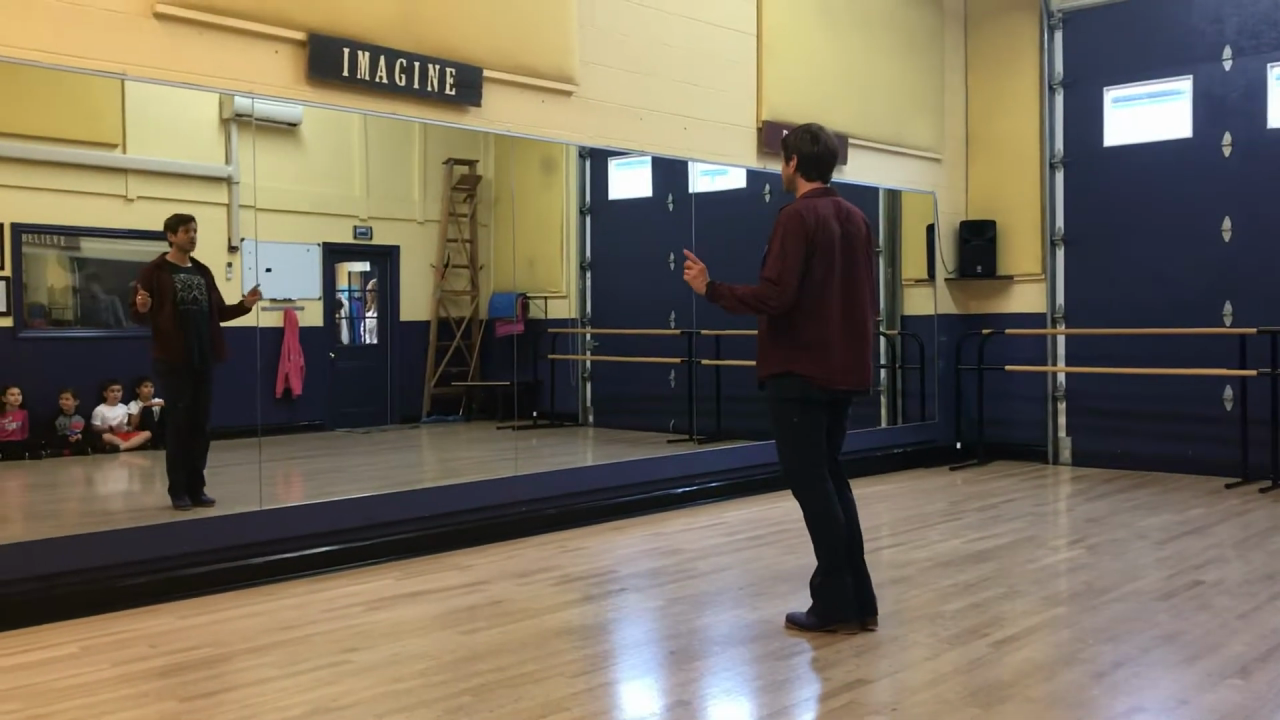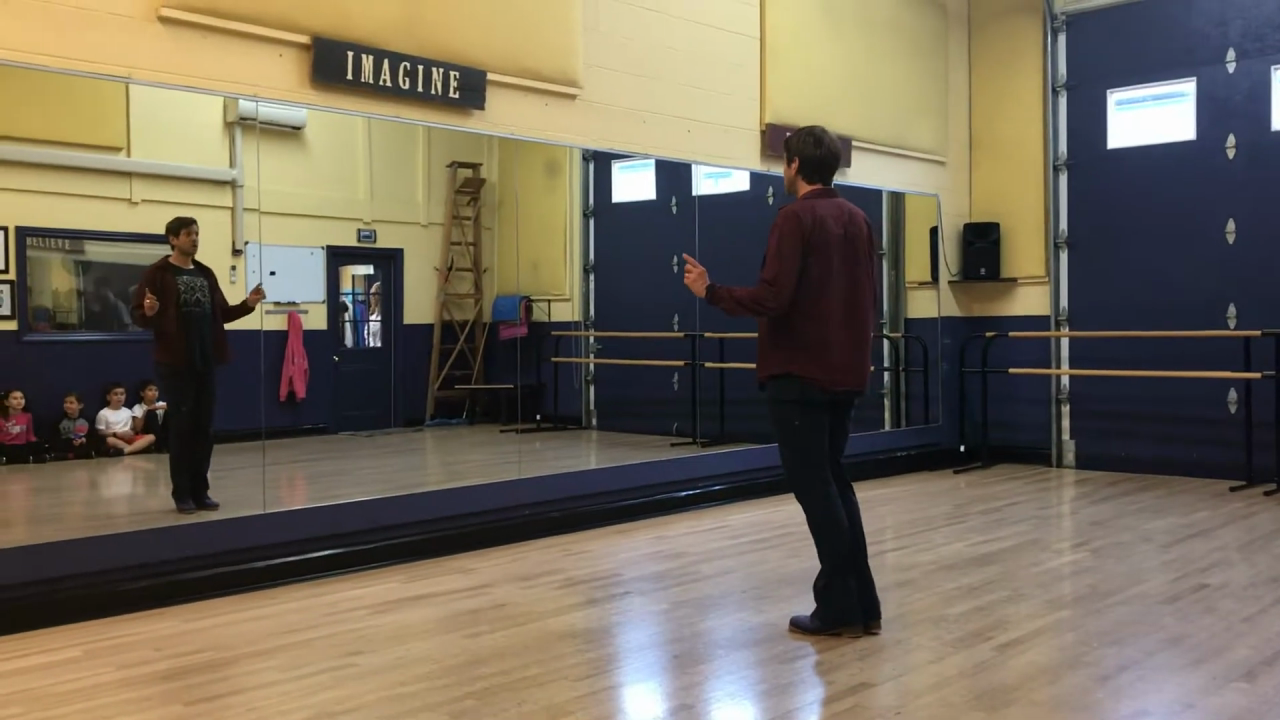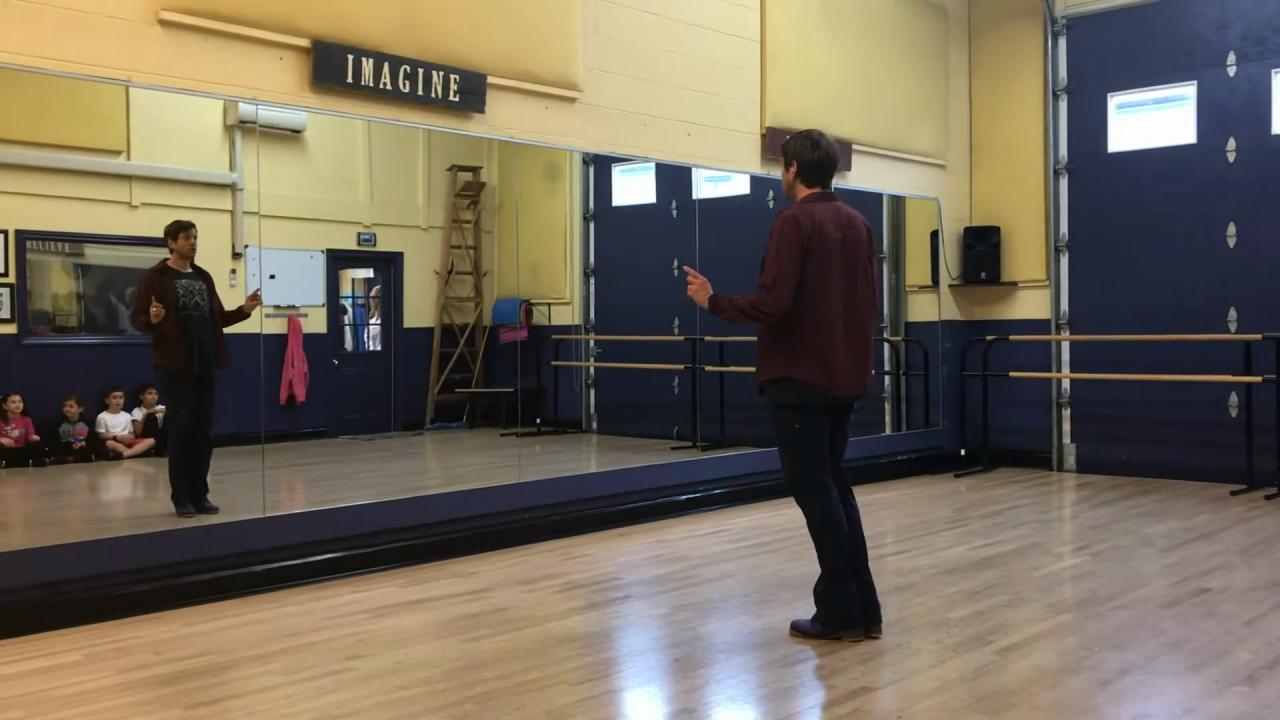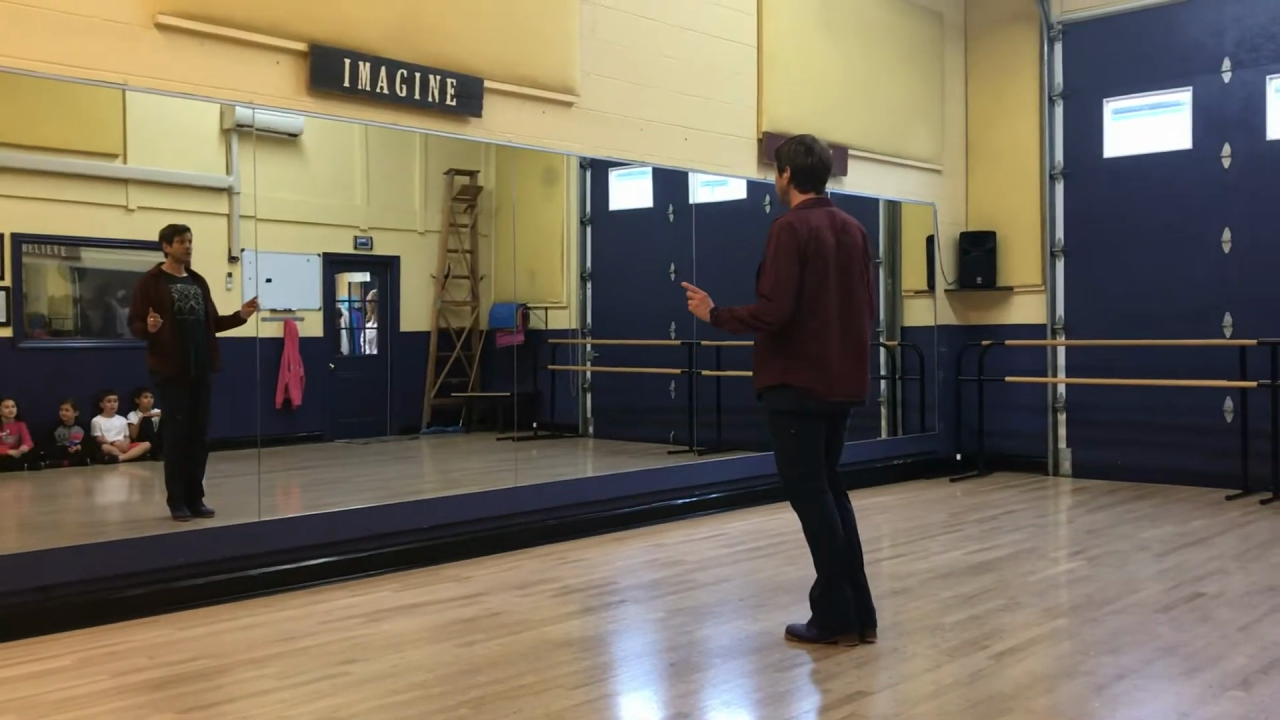
dt=0.2s
person 1, frame 1
left shoulder: (798, 216)
right shoulder: (856, 220)
left elbow: (775, 295)
left wrist: (710, 288)
left hip: (798, 372)
right hip: (843, 371)
left knee: (810, 483)
right knee: (830, 477)
left ankle: (835, 605)
right ankle: (858, 600)
person 1, frame 2
left shoulder: (796, 217)
right shoulder: (858, 221)
left elbow: (772, 297)
left wrist: (710, 291)
left hip: (798, 374)
right hip: (844, 374)
left knee: (813, 486)
right knee: (834, 481)
left ankle: (839, 608)
right ankle: (861, 604)
person 1, frame 3
left shoulder: (795, 221)
right shoulder: (857, 224)
left elbow: (772, 303)
right elbow: (869, 303)
left wrist: (713, 301)
left hip: (798, 378)
right hip: (844, 377)
left knee: (813, 490)
right knee: (833, 485)
left ankle: (839, 613)
right ankle: (862, 608)
person 1, frame 4
left shoulder: (791, 228)
right shoulder: (853, 229)
left elbow: (773, 311)
right elbow: (865, 308)
left wrist: (714, 315)
left hip: (796, 384)
right hip: (840, 382)
left knee: (809, 495)
right knee: (829, 489)
left ankle: (835, 617)
right ankle: (857, 613)
person 2, frame 1
left shoulder: (203, 272)
right shoulder: (155, 271)
left elbow: (218, 313)
right elbow: (140, 316)
left wrist: (244, 305)
right wrist: (142, 309)
left hip: (203, 358)
right hip: (173, 360)
left knee: (200, 423)
right knee: (178, 423)
left ankle: (196, 487)
right ankle: (178, 490)
person 2, frame 2
left shoulder: (205, 274)
right shoulder: (158, 273)
left elbow: (221, 313)
right elbow: (139, 316)
left wrist: (248, 304)
right wrist: (148, 312)
left hip: (206, 361)
right hip: (175, 362)
left knee: (203, 427)
right knee: (181, 426)
left ankle: (200, 490)
right ankle: (182, 493)
person 2, frame 3
left shoulder: (203, 277)
right shoulder: (156, 277)
left elbow: (218, 318)
right elbow: (137, 319)
left wrist: (245, 310)
right wrist: (152, 320)
left hip: (205, 365)
right hip: (174, 366)
left knee: (203, 431)
right knee: (180, 430)
left ankle: (199, 494)
right ankle: (181, 497)
person 2, frame 4
left shoulder: (198, 282)
right shoulder: (151, 282)
left elbow: (212, 323)
right elbow: (134, 324)
left wrist: (240, 316)
right wrist: (148, 328)
left hip: (201, 369)
right hip: (170, 371)
left knee: (198, 435)
right knee: (176, 434)
left ankle: (195, 498)
right ankle: (177, 501)
